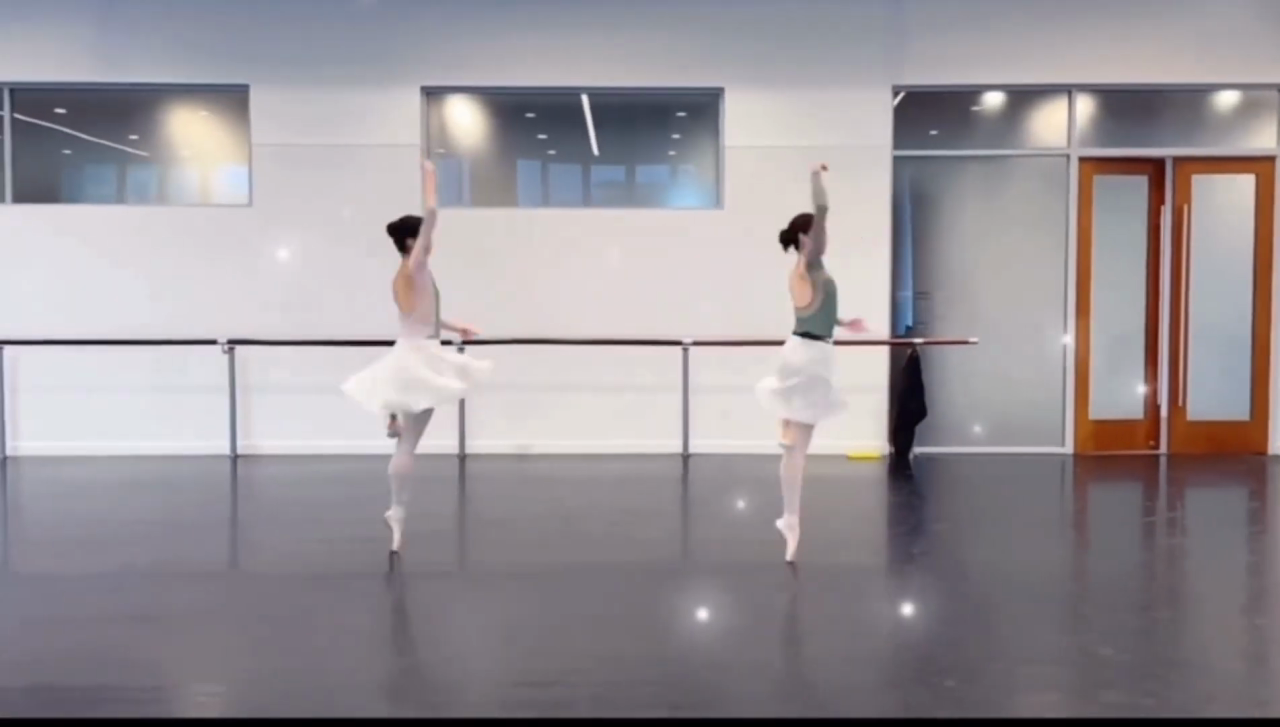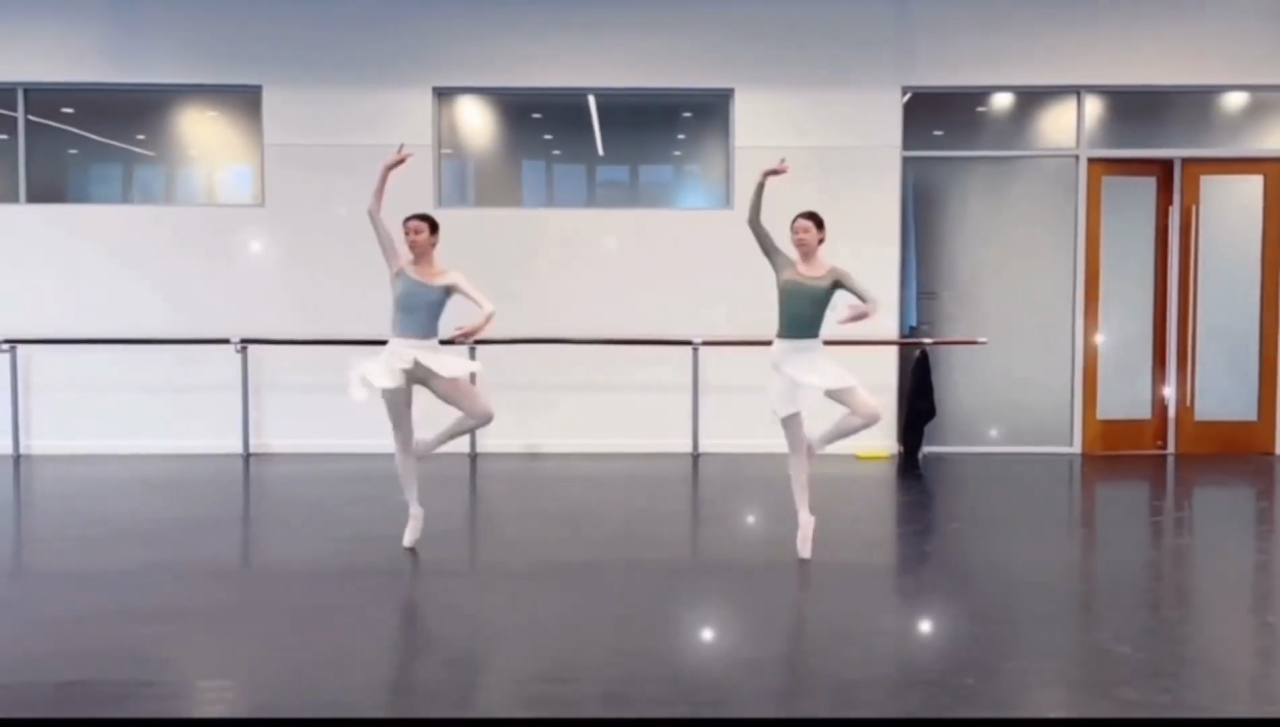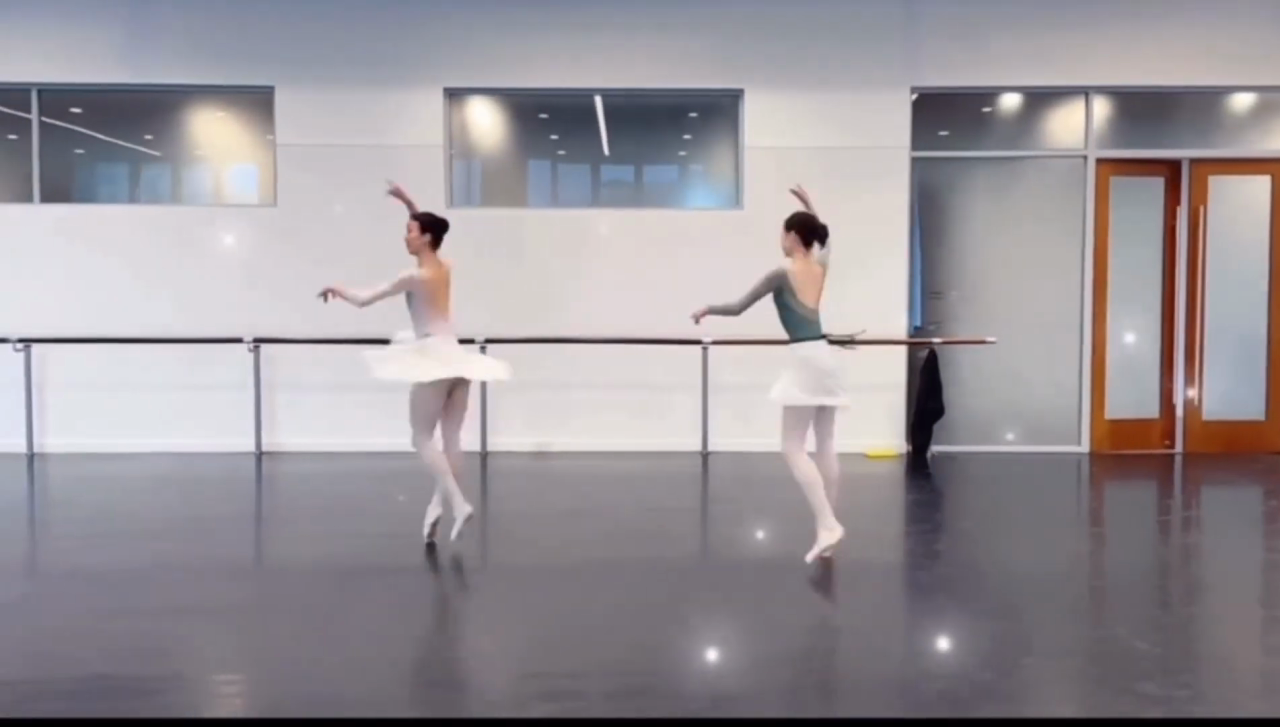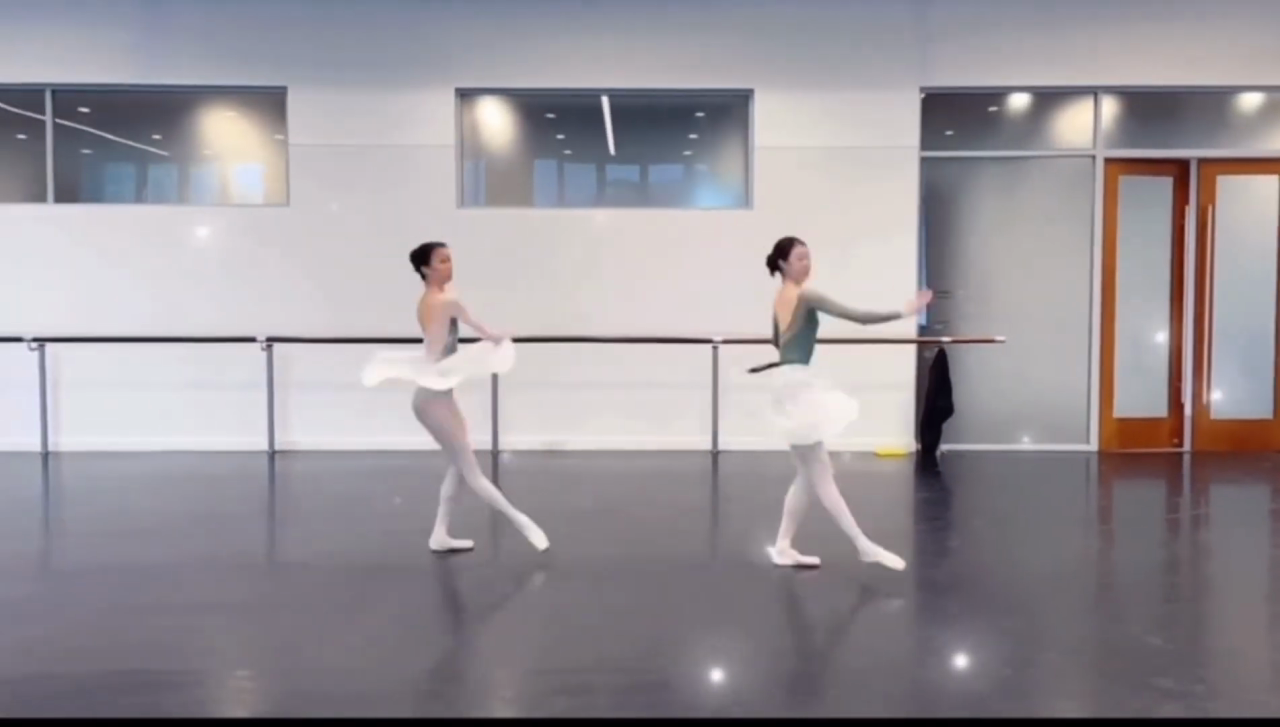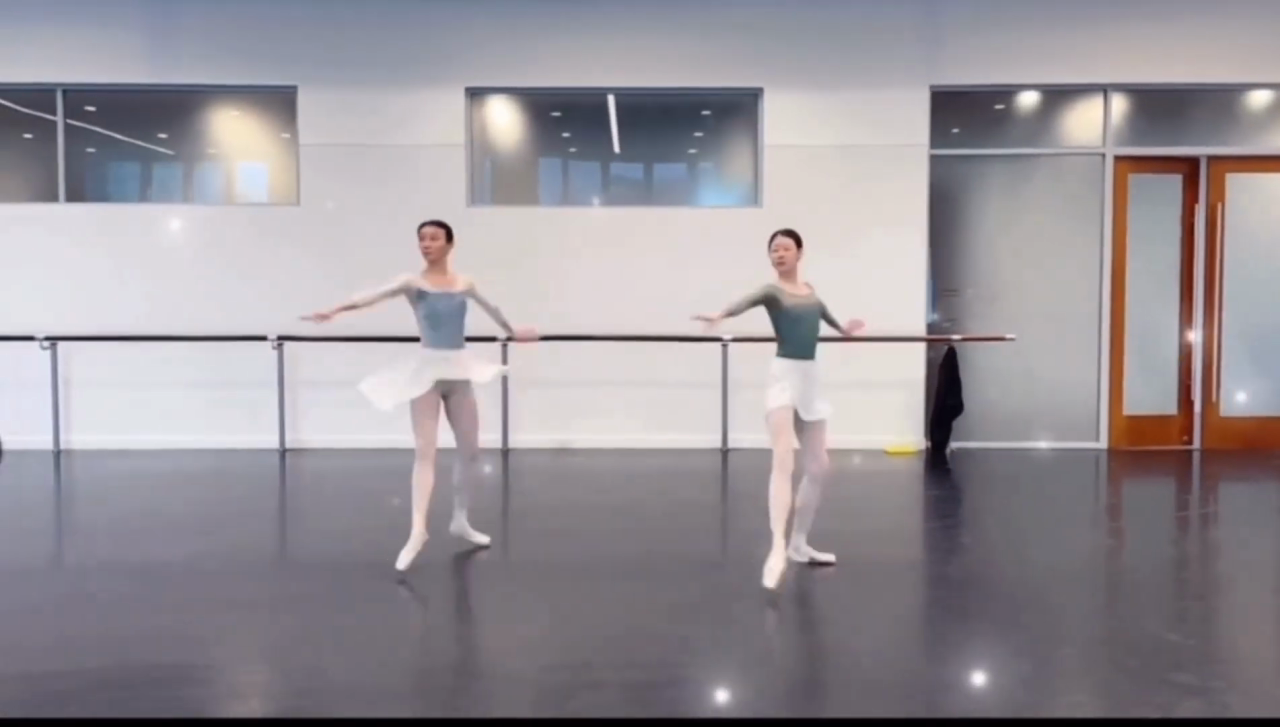
dt=0.2s
person 1, frame 1
left shoulder: (806, 274)
right shoulder: (813, 267)
right elbow: (822, 210)
left wrist: (843, 320)
right wrist: (817, 175)
left hip: (796, 354)
right hip: (814, 356)
right knee: (797, 446)
right ankle: (791, 520)
person 1, frame 2
left shoulder: (834, 272)
right shoulder: (781, 264)
left elbow: (864, 295)
right elbow: (753, 222)
left wrist: (869, 306)
right wrist: (763, 178)
left hip: (814, 356)
right hip: (785, 356)
left knee: (870, 412)
right knee: (795, 446)
left ankle: (814, 444)
right ankle: (804, 517)
person 1, frame 3
left shoulder: (781, 273)
right shoulder: (818, 264)
left elbow: (739, 307)
right elbow: (823, 242)
left wrist: (705, 311)
right wrist: (809, 207)
left hip: (804, 360)
right hip: (824, 357)
left knee: (793, 449)
right knee: (825, 447)
left ankle: (827, 524)
right ankle: (828, 523)
person 1, frame 4
left shoulder: (779, 300)
right shoulder: (807, 295)
right elbow: (860, 315)
right wrist: (907, 310)
left hip: (787, 382)
right hip: (796, 384)
left knee: (809, 475)
right knee: (820, 478)
left ankle: (783, 546)
right ankle: (865, 547)
person 1, frame 5
left shoulder: (809, 291)
right shoulder: (773, 290)
right elbow: (739, 304)
left wrist: (842, 328)
right wrist: (719, 315)
left hip: (809, 378)
right hip: (784, 376)
left knee: (818, 468)
right knee: (783, 463)
left ankle: (799, 543)
right ankle: (778, 549)
person 2, frame 1
left shoulder: (404, 276)
right shoulder: (417, 267)
right elbow: (432, 213)
left wrist: (454, 327)
right wrist: (430, 174)
left hip: (407, 360)
right hip: (420, 359)
right knee: (408, 447)
right ankle: (397, 513)
person 2, frame 2
left shoulder: (450, 279)
right shoulder: (397, 264)
left elbow: (487, 306)
right elbow: (374, 214)
left wrist: (479, 322)
right wrist: (386, 172)
left hip: (430, 358)
right hip: (395, 358)
left knee: (482, 412)
right knee: (403, 444)
left ankle: (429, 444)
right ankle: (414, 511)
person 2, frame 3
left shoulder: (414, 276)
right shoulder: (442, 267)
left elbow: (365, 300)
right elbow: (430, 231)
left wrist: (338, 289)
right wrist: (406, 198)
left hip: (436, 363)
right hip: (456, 360)
left knee: (423, 442)
right knee: (449, 439)
left ankle: (457, 504)
right ankle: (454, 504)
person 2, frame 4
left shoulder: (426, 302)
right shoulder: (440, 301)
right elbow: (488, 335)
right wrist: (501, 341)
left hip: (434, 390)
right hip: (433, 393)
left knee: (460, 465)
right knee: (468, 465)
left ankle: (440, 534)
person 2, frame 5
left shoulder: (464, 284)
right shoulder: (413, 282)
left elbow: (490, 308)
right elbow: (373, 296)
left wrist: (512, 330)
right wrist: (338, 309)
left hip: (459, 371)
right hip: (424, 372)
left knee: (471, 453)
right knee: (425, 456)
left ankle: (460, 521)
right ankle: (417, 531)
